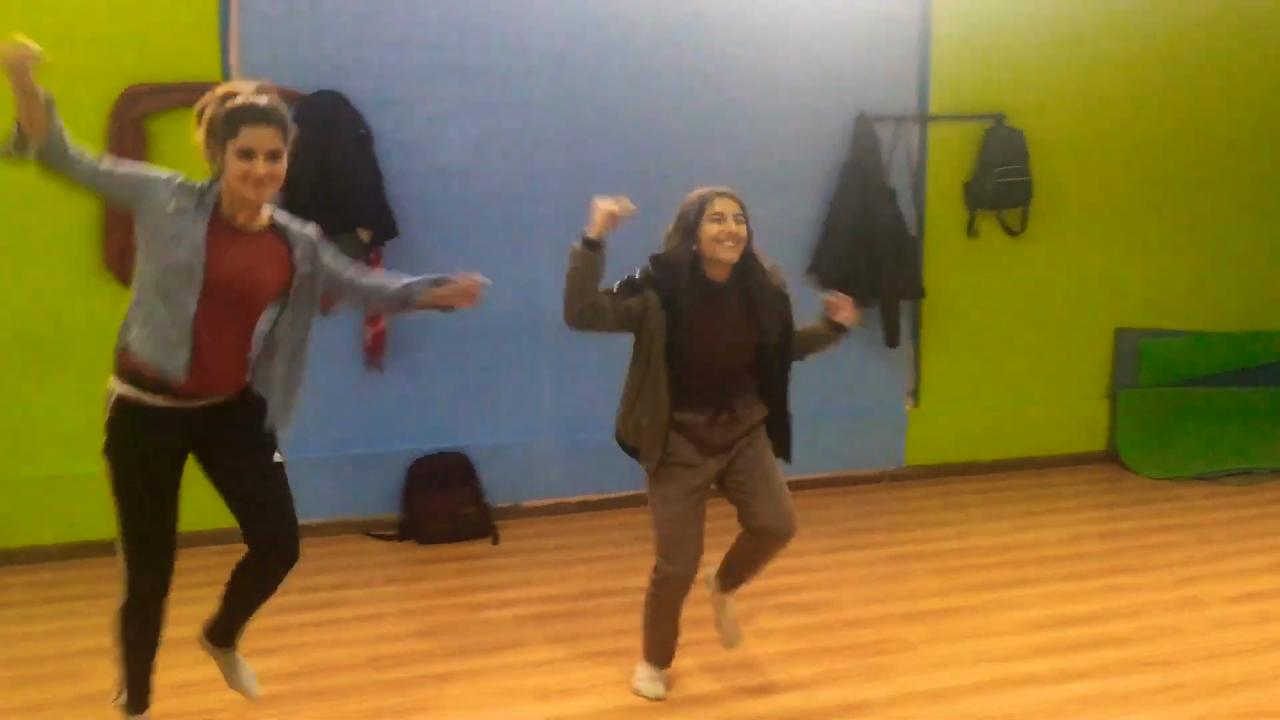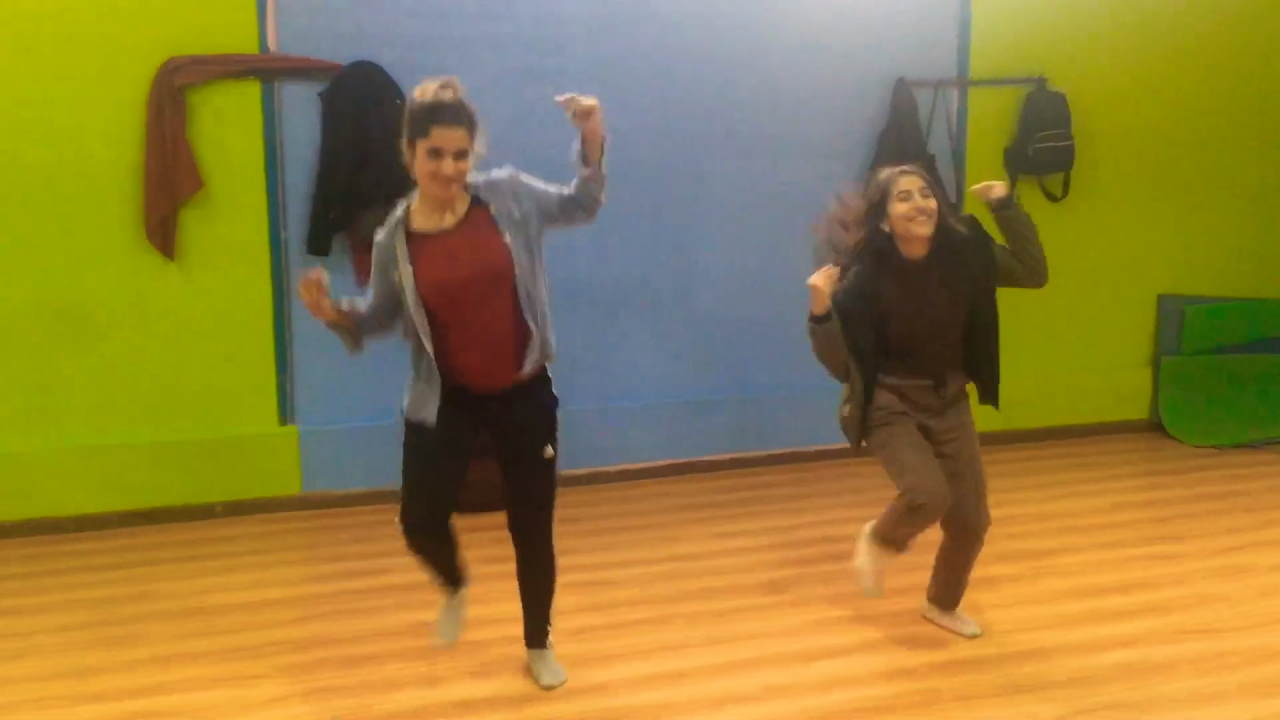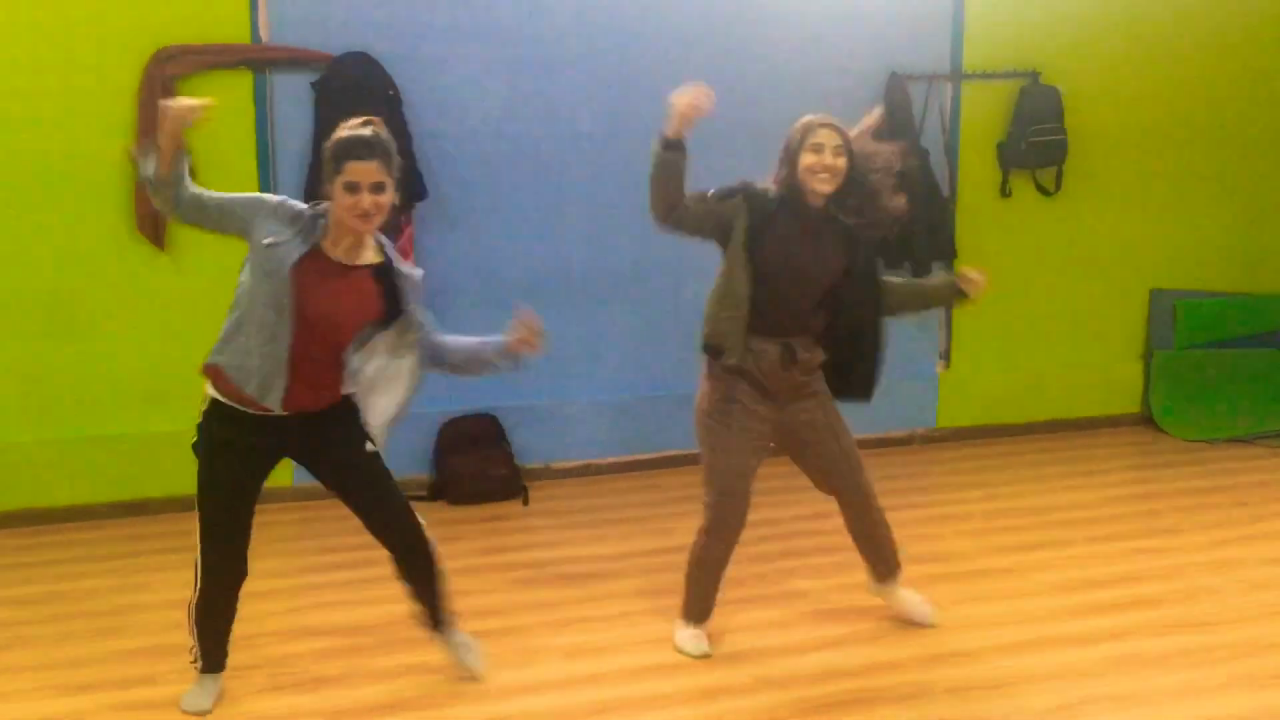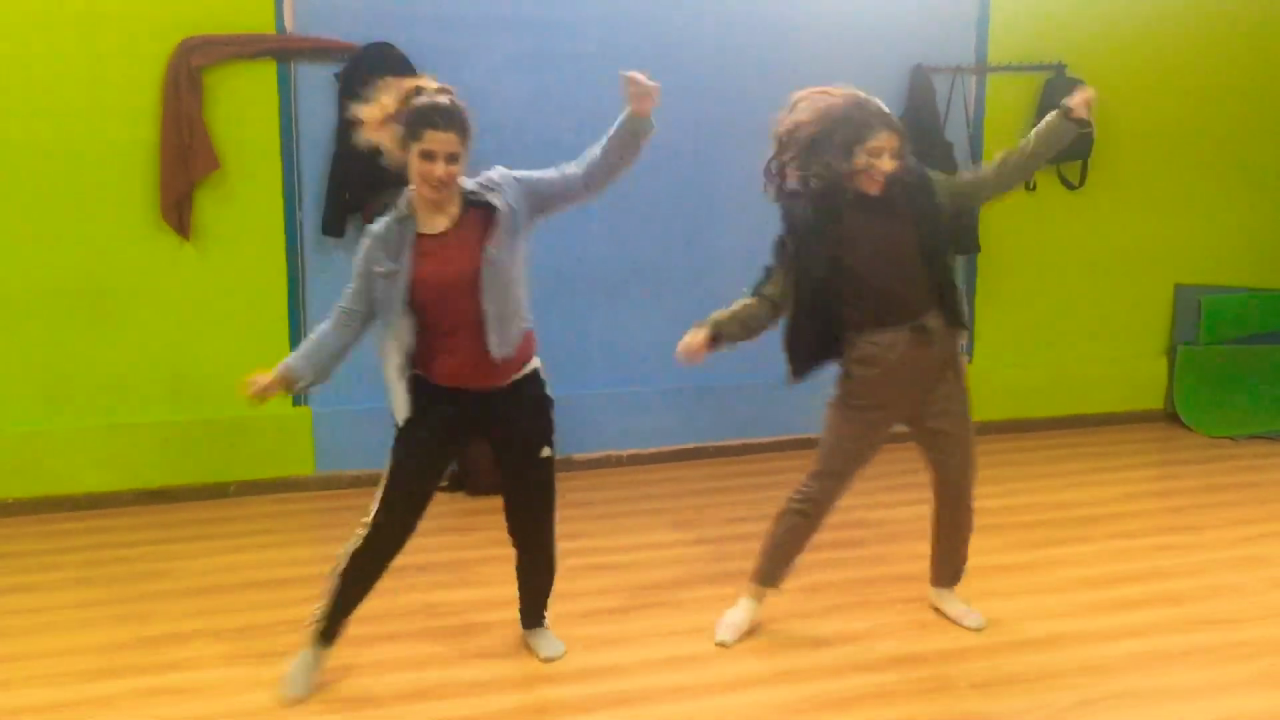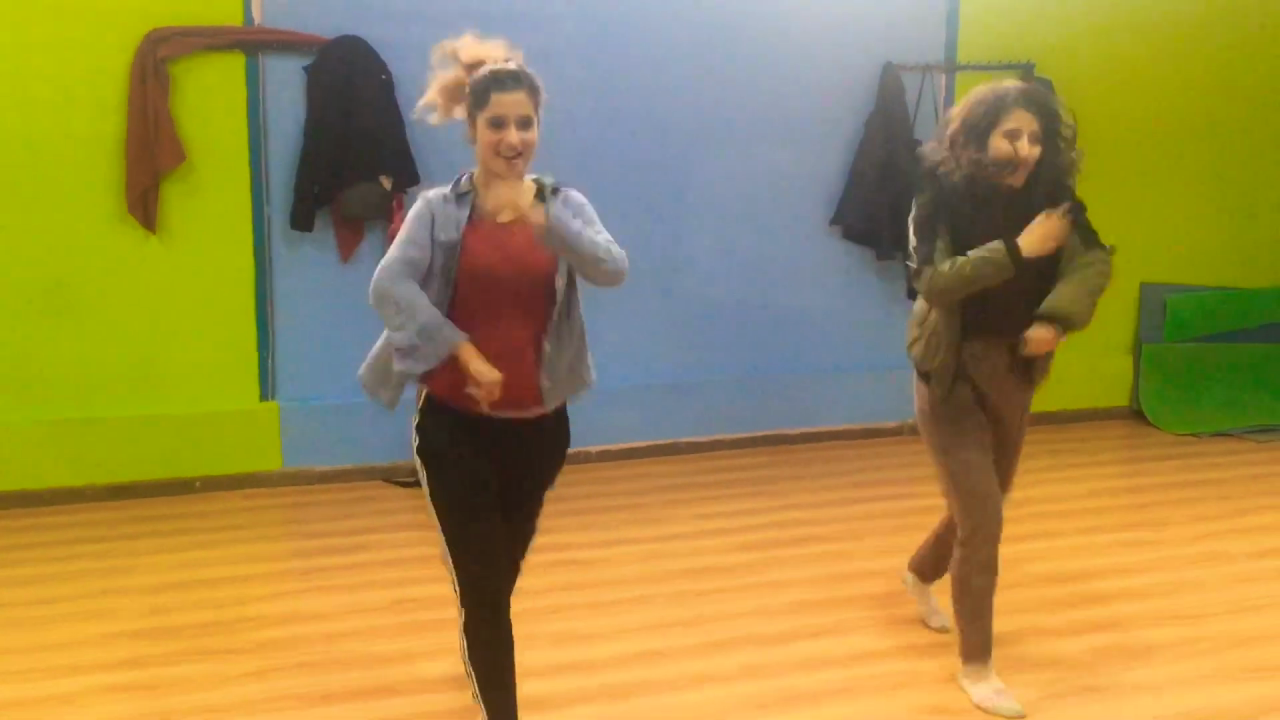
dt=1s
person 1, frame 1
left shoulder: (297, 243)
right shoulder: (167, 201)
left elbow: (364, 289)
right elbow: (62, 160)
left wrist: (434, 291)
left hip: (232, 409)
right hip: (147, 411)
left knee: (278, 544)
right knee: (148, 578)
left ankle: (222, 638)
person 1, frame 2
left shoulder: (506, 194)
right shoulder: (393, 240)
left elbow: (582, 205)
right elbow: (376, 317)
left wrist: (593, 142)
right wrist: (331, 310)
left hip: (523, 389)
right hip: (446, 396)
left knee: (532, 529)
right knee: (421, 521)
left ankle: (539, 642)
right ankle: (454, 589)
person 1, frame 3
left shoulder: (395, 280)
right shoulder: (280, 222)
left elbow: (433, 350)
right elbow: (178, 201)
left wrist: (507, 347)
right wrist: (170, 142)
left hip: (326, 416)
right hip: (237, 415)
left knee: (403, 530)
right knee: (222, 563)
left ankle: (443, 625)
right ankle: (210, 668)
person 1, frame 4
left shoulder: (501, 199)
right shoulder: (386, 241)
left elbow: (590, 176)
right elbow: (347, 321)
left wrist: (636, 120)
right wrist: (286, 373)
left hip: (514, 390)
right hip: (436, 398)
left knee: (533, 526)
right knee: (384, 530)
left ankle: (534, 622)
right ankle: (319, 644)
person 1, frame 5
left shoulder: (562, 206)
right shoulder: (437, 209)
left elbow: (612, 268)
right elbow: (388, 286)
left wrist: (542, 222)
right wrist: (462, 353)
left hip: (538, 422)
right hip: (454, 421)
left knee: (506, 559)
right knee: (479, 585)
left ankle: (485, 653)
person 2, frame 1
left shoulder: (761, 290)
right shoulder: (660, 290)
left elbow: (782, 352)
right elbow: (580, 313)
left wrist: (833, 327)
right wrist: (593, 240)
left hip: (743, 432)
right hip: (679, 441)
left knee: (775, 526)
right knee: (676, 564)
left ankle: (724, 587)
right ankle: (653, 661)
person 2, frame 2
left shoulder: (963, 251)
right shoulder: (862, 281)
left elbow: (1033, 272)
right elbow: (843, 364)
left wrist: (1006, 204)
right wrist: (820, 312)
left hip: (948, 403)
right hip: (892, 405)
left knee: (972, 520)
right knee: (929, 497)
left ankle: (943, 604)
right ankle: (877, 539)
person 2, frame 3
left shoulder: (848, 230)
right shoulder: (753, 211)
left elbow: (876, 297)
right elbow: (671, 212)
left wrist: (951, 286)
right wrist: (674, 137)
left hip: (804, 380)
right hip: (738, 380)
left knee: (855, 490)
right knee: (726, 512)
left ankle: (889, 584)
right ankle: (692, 618)
person 2, frame 4
left shoulder: (914, 190)
right shoulder: (810, 218)
left elbow: (997, 180)
right elbow: (771, 299)
left wrist: (1066, 119)
right wrist: (714, 332)
left hip: (934, 358)
right hip: (869, 367)
left knee: (957, 485)
right knee: (819, 489)
left ankle: (944, 587)
right ankle: (754, 594)
person 2, frame 5
left shoulder: (1052, 195)
right shoulder: (942, 192)
left elbow: (1094, 262)
right elbow: (932, 282)
left wrist: (1060, 318)
right wrist: (1017, 251)
left hip: (1015, 372)
right hip: (952, 375)
left knee: (979, 508)
right knee: (982, 518)
left ankle: (920, 577)
right ankle: (976, 667)
